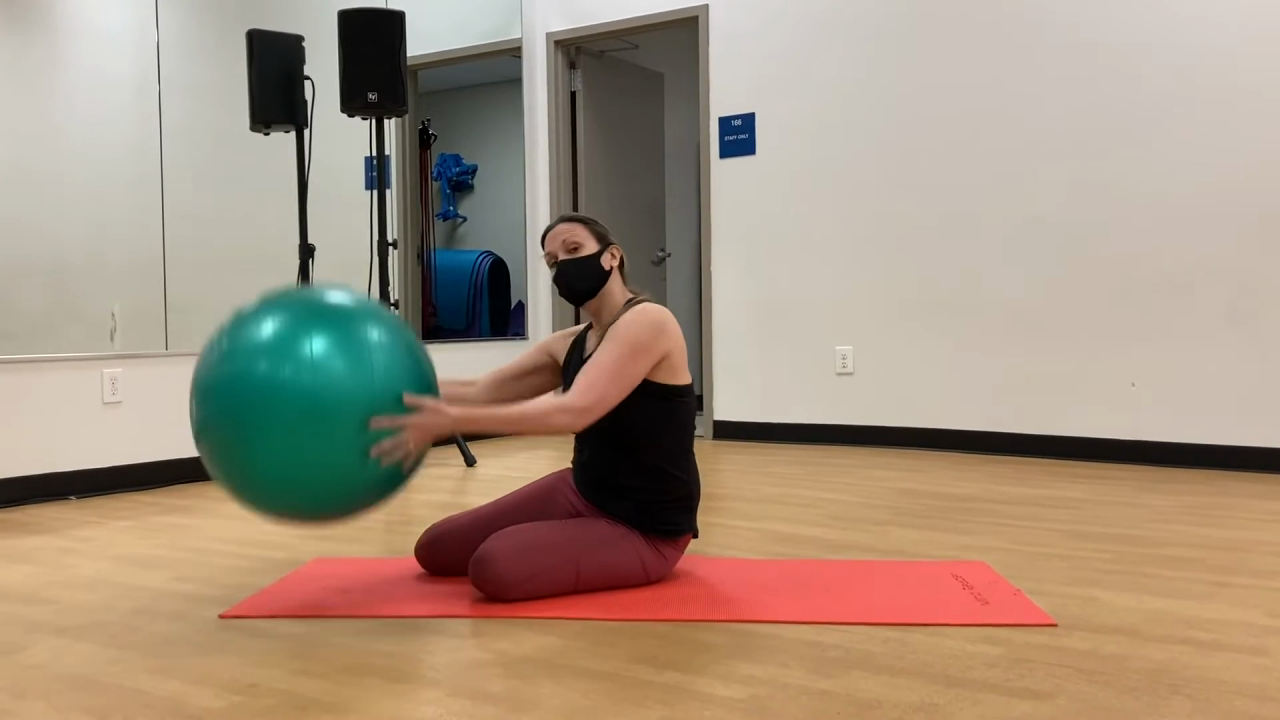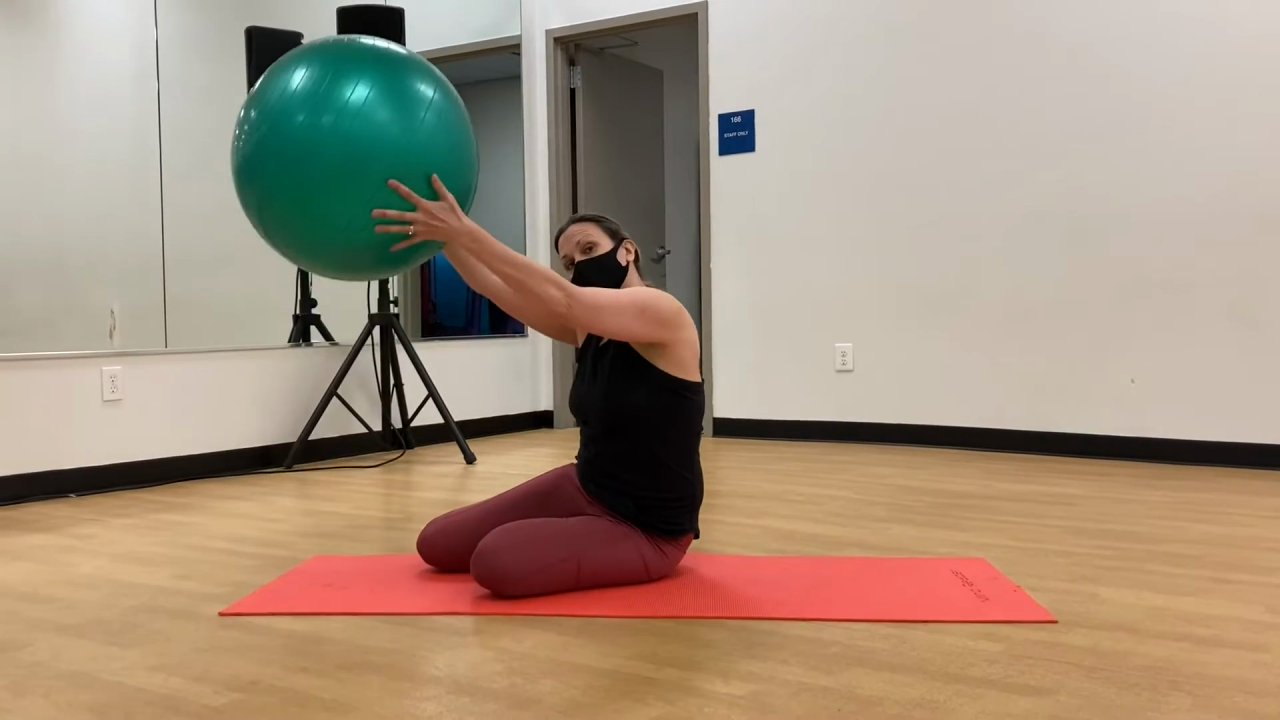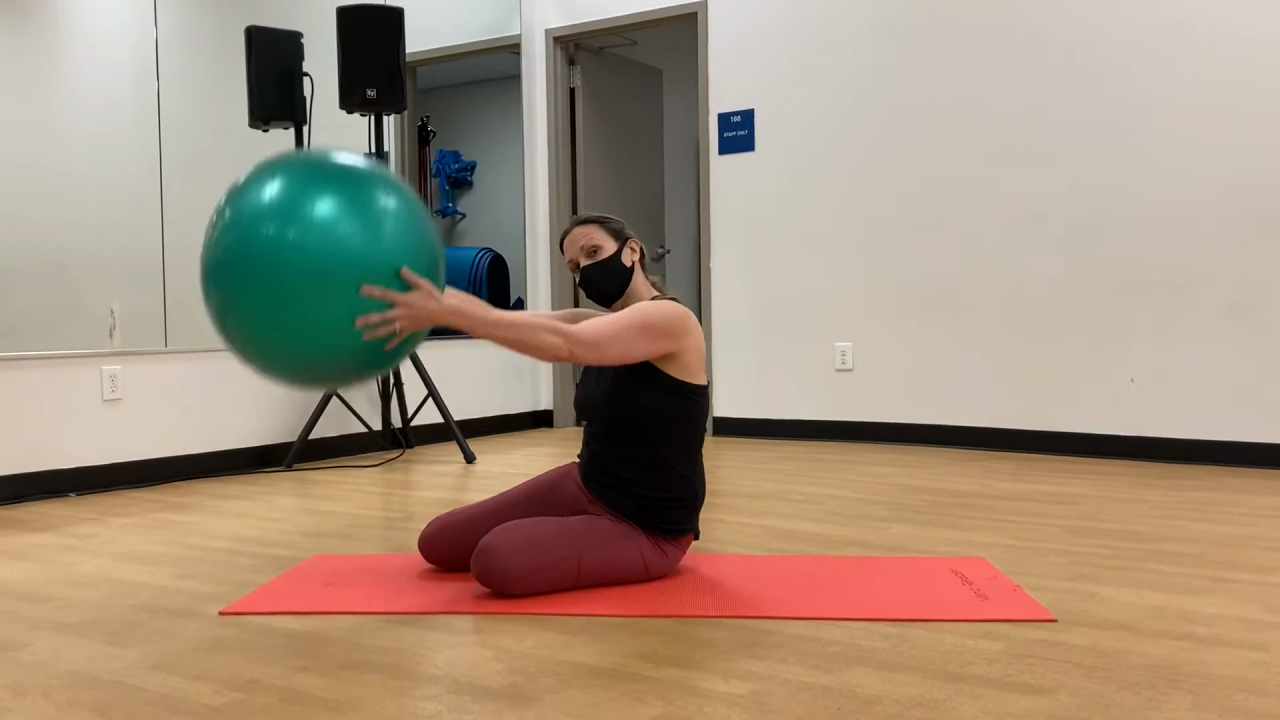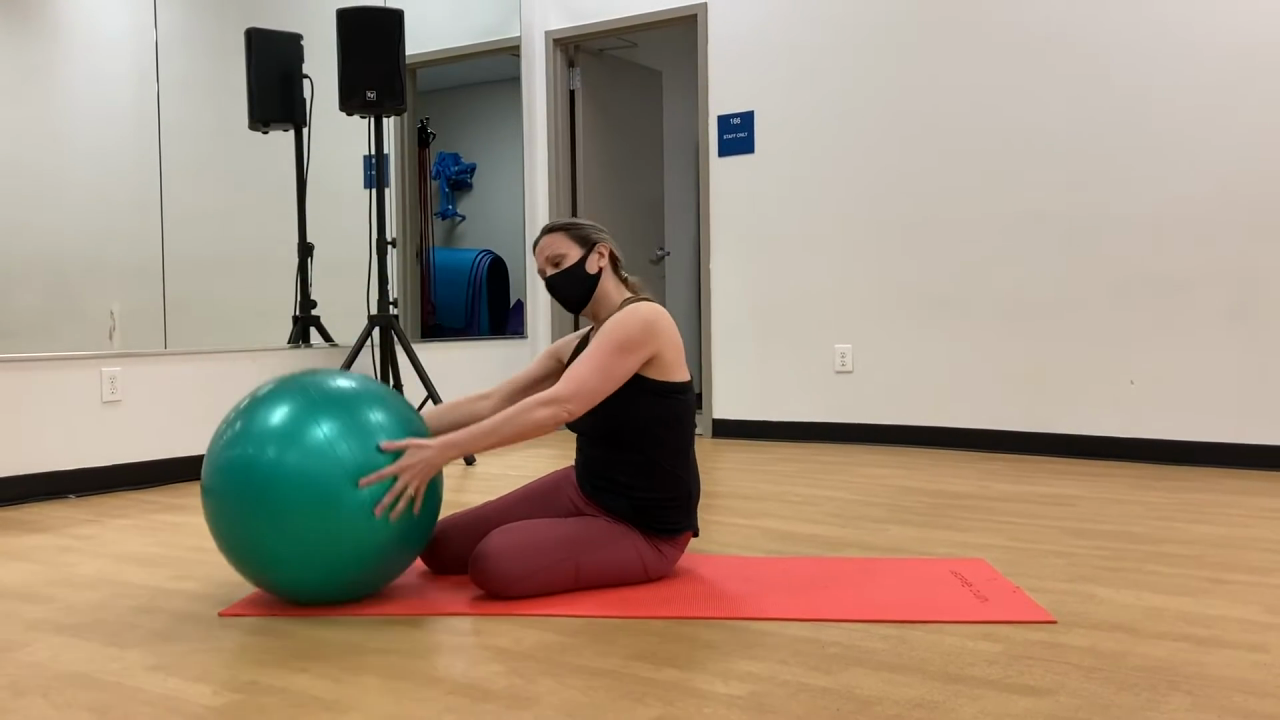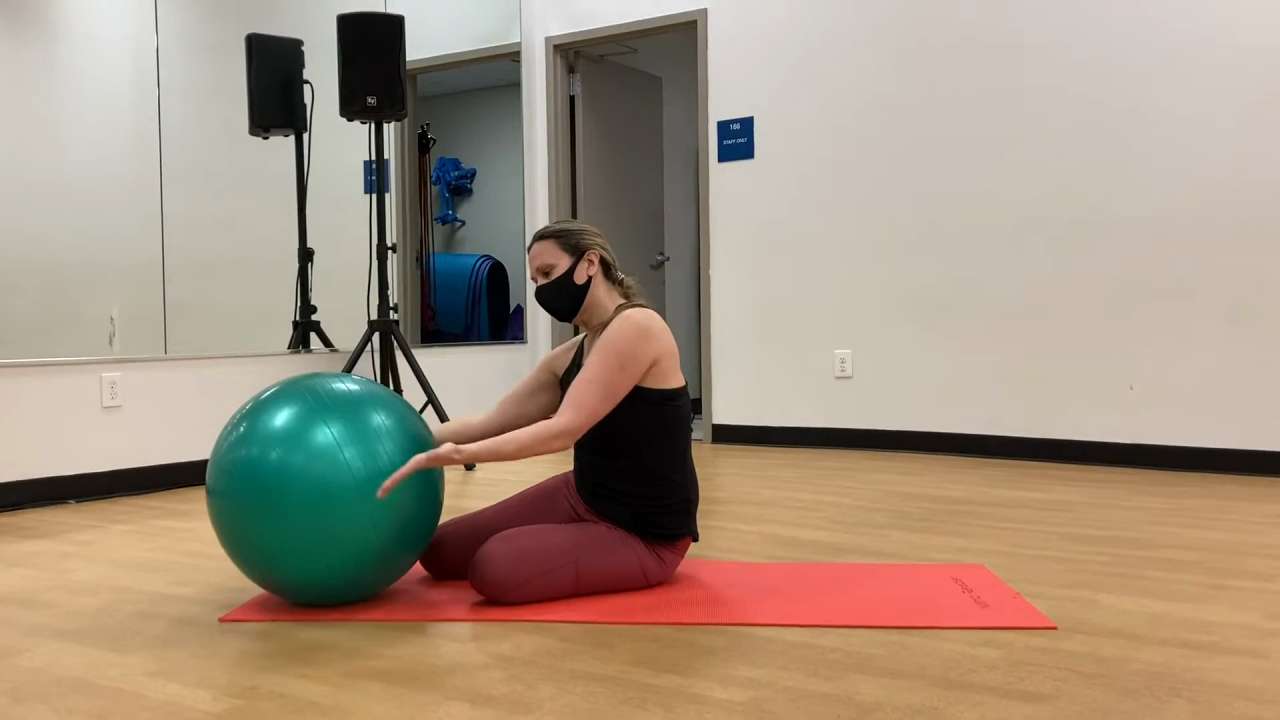
dt=0.4s
person 1, frame 1
left shoulder: (648, 322)
right shoulder: (570, 344)
left elbow: (573, 411)
right elbow: (481, 390)
left wrist: (455, 419)
left hip: (645, 530)
left knee: (495, 567)
right knee: (435, 551)
left ankle: (626, 566)
right ankle: (580, 544)
person 1, frame 2
left shoulder: (664, 313)
right shoulder: (588, 328)
left elbow: (563, 300)
right elbow: (494, 286)
left wrist: (465, 232)
right wrist: (445, 230)
left hip: (646, 528)
right hip: (584, 489)
left knee: (496, 562)
right knee: (437, 545)
right ankle: (577, 541)
person 1, frame 3
left shoulder: (670, 319)
right shoulder: (599, 327)
left elbow: (565, 346)
right elbow: (502, 321)
left wrist: (444, 311)
left hip: (647, 529)
left knee: (497, 561)
right knee: (438, 544)
right ankle: (582, 541)
person 1, frame 4
left shoulder: (643, 320)
right shoulder: (578, 346)
left elbow: (559, 407)
right elbow: (492, 403)
left wrist: (443, 450)
left hip: (644, 530)
left knee: (494, 565)
right knee: (440, 549)
person 1, frame 5
left shoulder: (636, 327)
right shoulder: (570, 355)
left elbow: (565, 429)
right elbow: (494, 421)
left wrist: (460, 454)
left hip: (643, 535)
left knee: (494, 570)
right knee: (441, 554)
left ankle: (631, 568)
